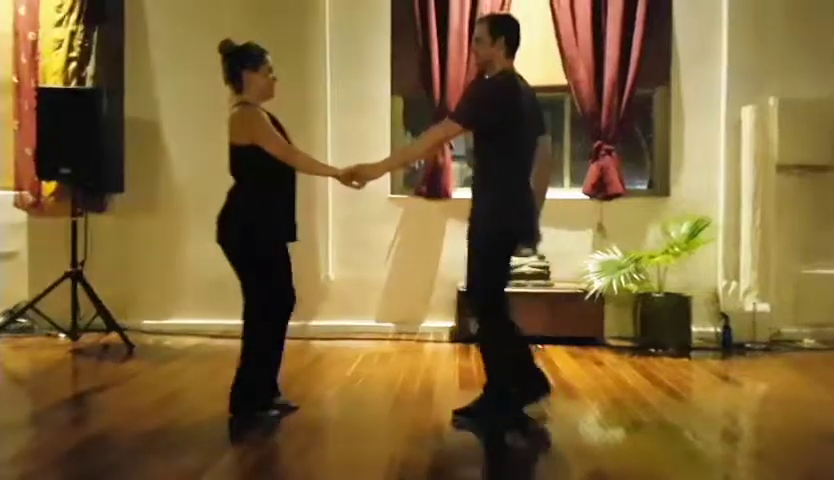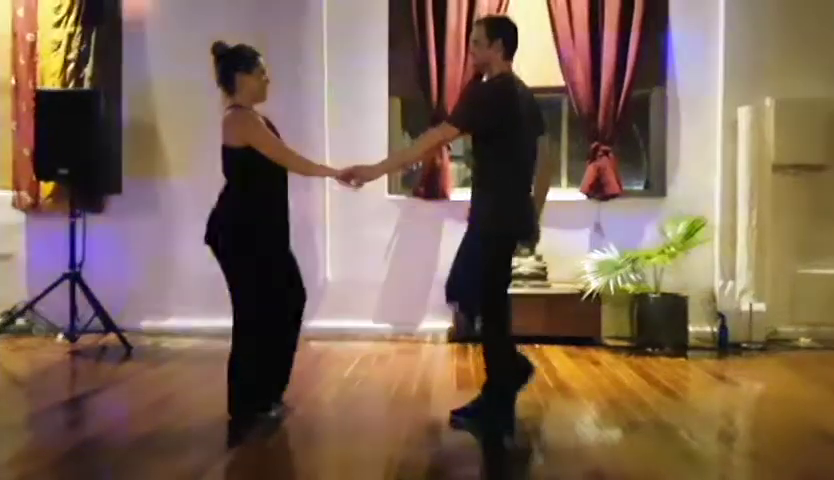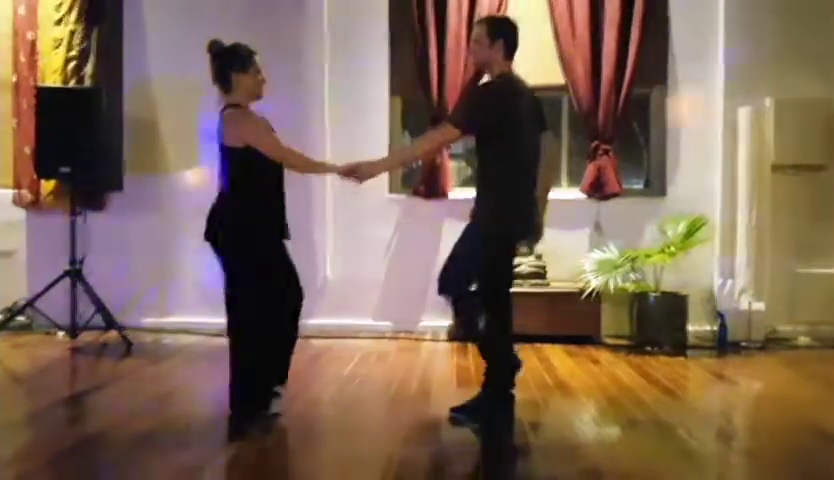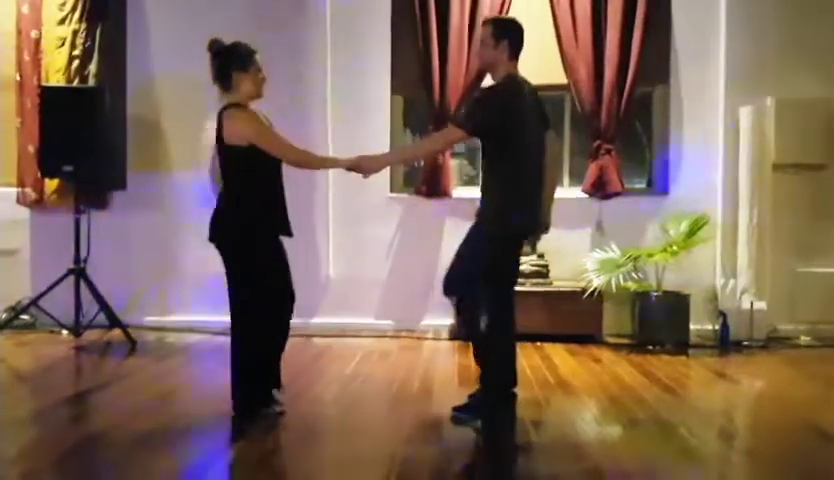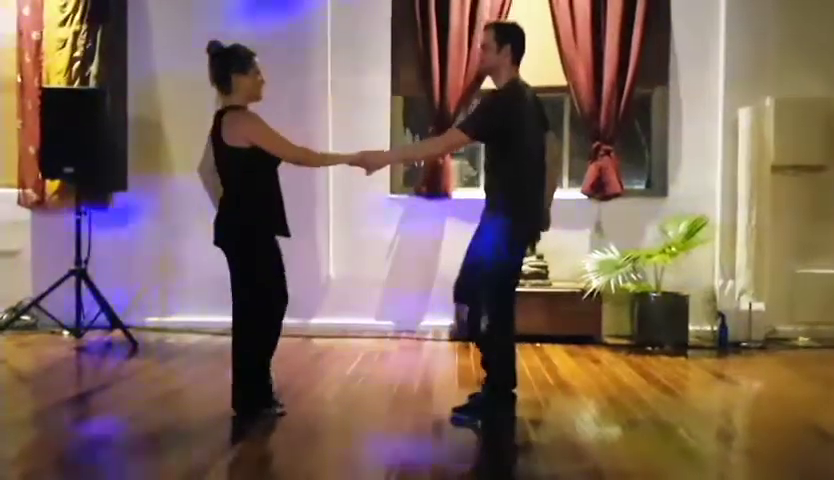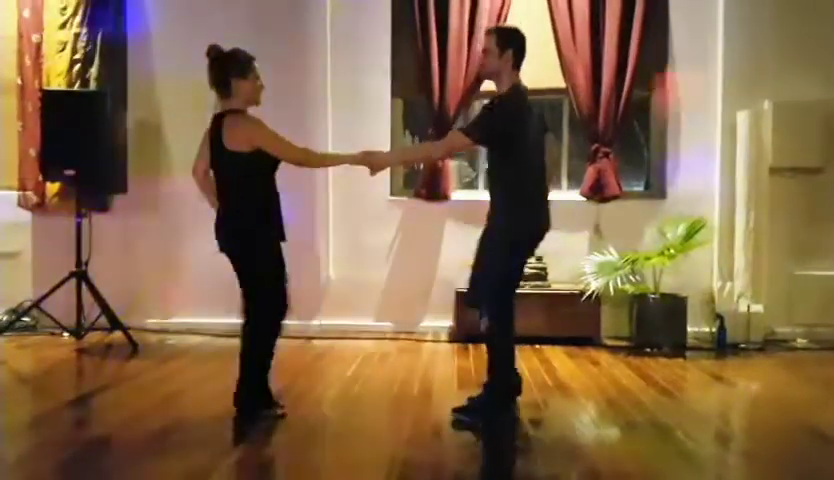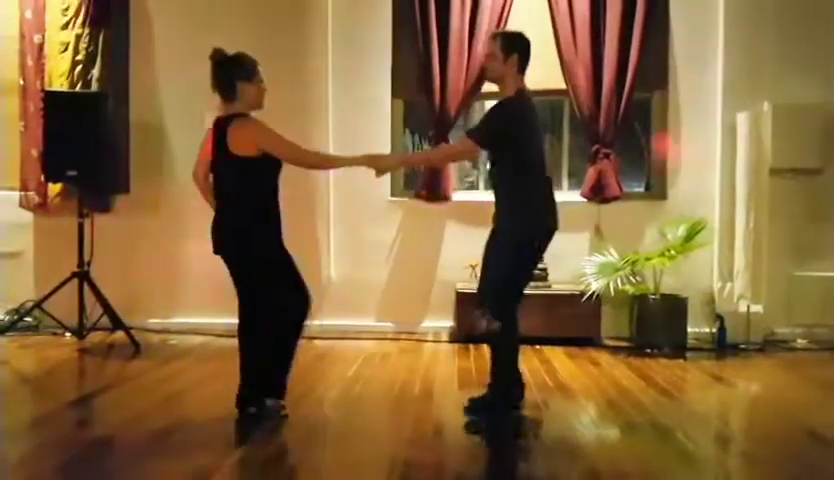
dt=0.1s
person 1, frame 1
left shoulder: (491, 89)
right shoulder: (523, 93)
left elbow: (439, 136)
right elbow: (545, 158)
left wrist: (380, 167)
right wrist: (533, 214)
left hip: (495, 215)
right hip: (514, 213)
left knee: (484, 302)
right knee: (489, 300)
left ankle: (499, 398)
right ankle: (526, 379)
person 1, frame 2
left shoulder: (488, 92)
right shoulder: (523, 95)
left elbow: (436, 139)
right elbow: (542, 156)
left wrist: (376, 170)
right wrist: (533, 215)
left hip: (495, 215)
right hip: (513, 213)
left knee: (489, 302)
right knee: (488, 299)
left ankle: (497, 399)
right ankle: (510, 368)
person 1, frame 3
left shoulder: (490, 94)
right shoulder: (524, 96)
left elbow: (437, 139)
right elbow: (545, 155)
left wrist: (377, 166)
right wrist: (536, 212)
left hip: (498, 214)
right hip: (513, 212)
left knee: (489, 299)
right knee: (491, 295)
left ankle: (495, 395)
right ankle: (500, 373)
person 1, frame 4
left shoulder: (496, 97)
right shoulder: (527, 95)
left elbow: (442, 140)
right elbow: (547, 153)
left wrist: (381, 161)
right wrist: (541, 209)
left hip: (503, 215)
right hip: (517, 212)
left knee: (492, 299)
right knee: (491, 294)
left ankle: (495, 392)
right ankle: (498, 381)
person 1, frame 5
left shoulder: (501, 102)
right shoulder: (526, 99)
left elbow: (446, 144)
right elbow: (543, 154)
left wrist: (386, 157)
right wrist: (542, 208)
left hip: (509, 217)
right hip: (520, 213)
left knee: (491, 299)
right knee: (485, 295)
left ankle: (497, 393)
right ankle: (500, 384)
person 1, frame 6
left shoulder: (504, 107)
right shoulder: (520, 103)
left elbow: (448, 147)
right elbow: (538, 158)
left wrist: (389, 158)
left hip: (513, 220)
right hip: (521, 216)
left knee: (493, 301)
right knee: (492, 298)
left ankle: (499, 395)
right ankle: (502, 387)
person 1, frame 7
left shoulder: (509, 111)
right shoulder: (519, 108)
left elbow: (456, 152)
left wrist: (398, 160)
left hip: (527, 223)
right hip: (514, 220)
left knee: (497, 303)
right knee: (494, 302)
left ankle: (505, 391)
right ankle: (505, 389)
person 2, frame 1
left shoulder: (257, 117)
right shoulder: (247, 116)
right elbow: (290, 156)
right wrist: (336, 172)
left hip: (263, 227)
right hip: (248, 230)
left knee: (274, 304)
right knee: (266, 308)
left ankle: (262, 394)
right ankle: (249, 402)
person 2, frame 2
left shoulder: (251, 119)
right shoulder: (240, 118)
right elbow: (285, 158)
right wrist: (333, 172)
left hip: (255, 229)
right hip: (240, 231)
left knee: (288, 298)
right knee: (253, 311)
left ankle: (262, 395)
right ankle: (247, 404)
person 2, frame 3
left shoulder: (240, 118)
right shoulder: (240, 118)
right elbow: (287, 157)
right wrist: (336, 168)
left hip: (251, 227)
right hip: (241, 229)
left knee: (285, 296)
right knee: (249, 310)
left ankle: (260, 386)
right ankle: (247, 403)
person 2, frame 4
left shoulder: (235, 118)
right shoulder: (241, 117)
left elbow: (221, 169)
right elbow: (291, 154)
right wrist: (342, 163)
left hip: (253, 226)
right hip: (244, 229)
left knee: (276, 300)
right knee: (253, 309)
left ankle: (259, 390)
right ankle: (249, 401)
person 2, frame 5
left shoulder: (225, 120)
right shoulder: (243, 120)
left elbow: (210, 171)
right elbow: (295, 155)
right wrist: (347, 158)
left hip: (240, 225)
right hip: (249, 228)
left knee: (264, 306)
right knee: (257, 309)
left ankle: (256, 395)
right ankle: (250, 401)
person 2, frame 6
left shoulder: (220, 124)
right shoulder: (244, 124)
left elbow: (200, 171)
right elbow: (298, 157)
right wrist: (351, 159)
left hip: (242, 228)
right hip: (251, 231)
left knee: (265, 307)
right knee: (267, 309)
left ankle: (257, 397)
right ankle: (251, 401)
person 2, frame 7
left shoulder: (219, 128)
right shoulder: (250, 128)
left elbow: (201, 175)
right elbow: (304, 159)
right wrist: (357, 160)
left hip: (232, 233)
right hip: (253, 235)
left knee: (256, 311)
right knee: (293, 303)
left ankle: (257, 395)
right ankle: (260, 392)
